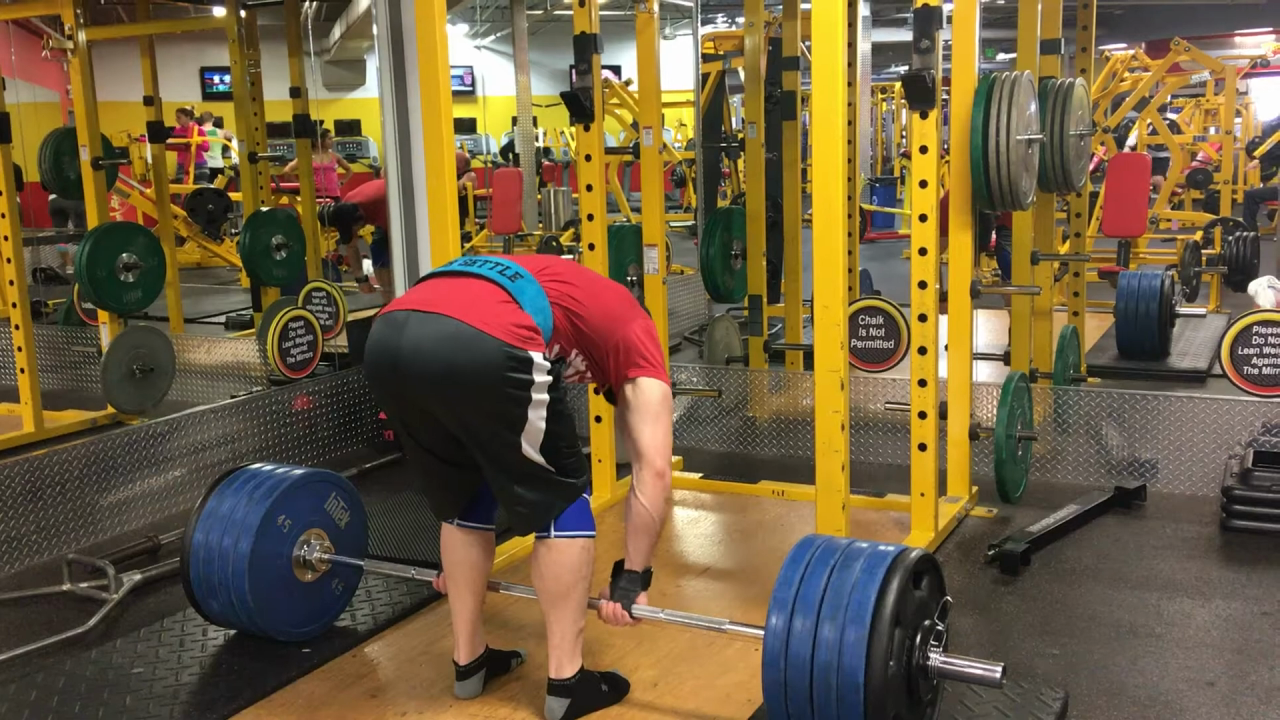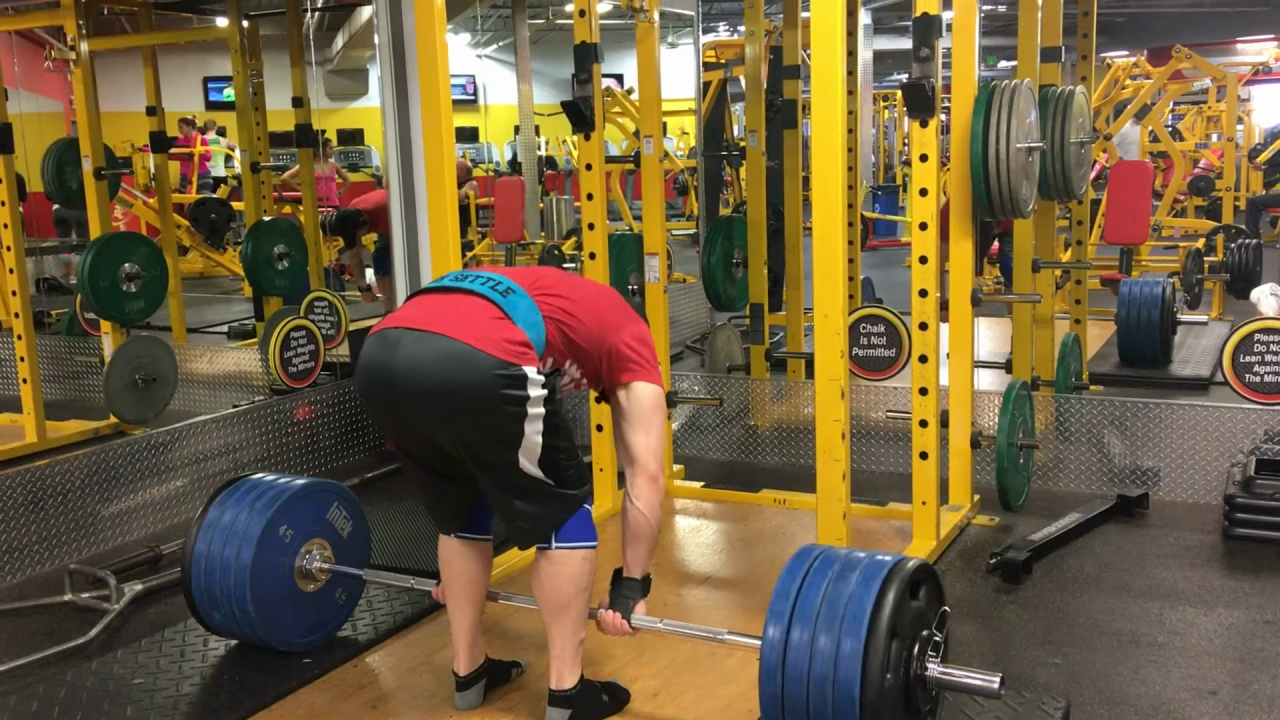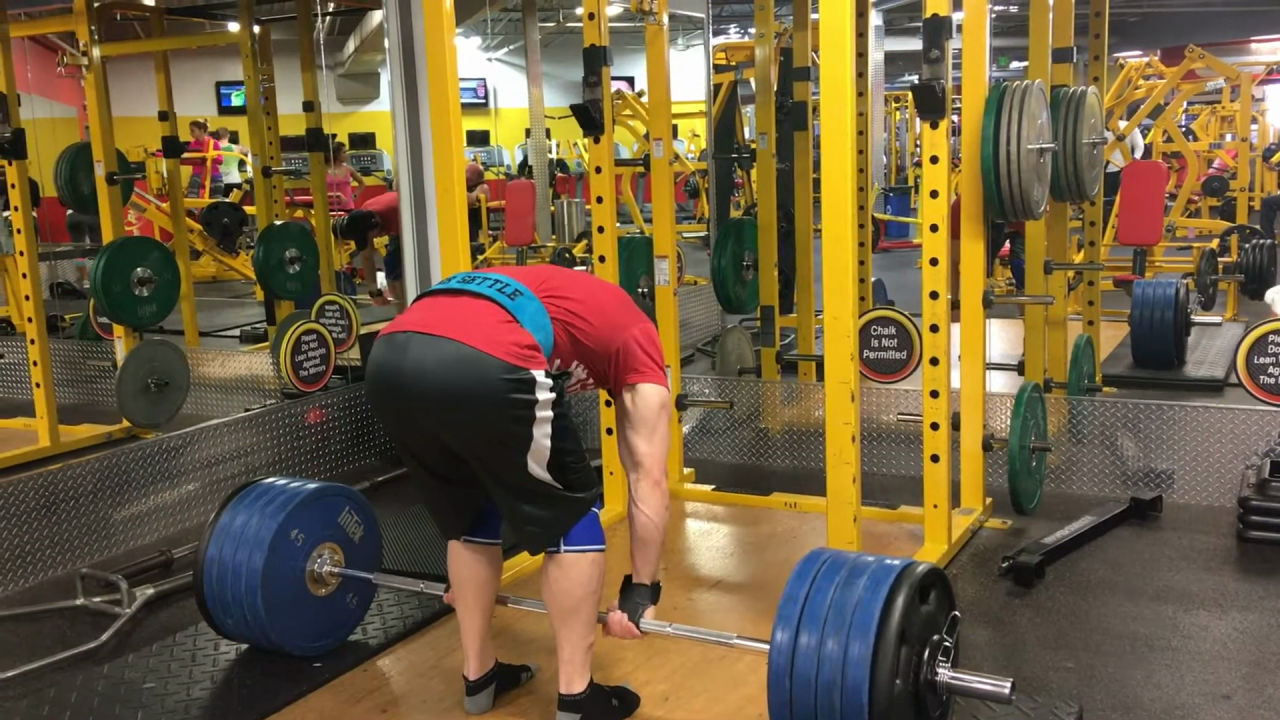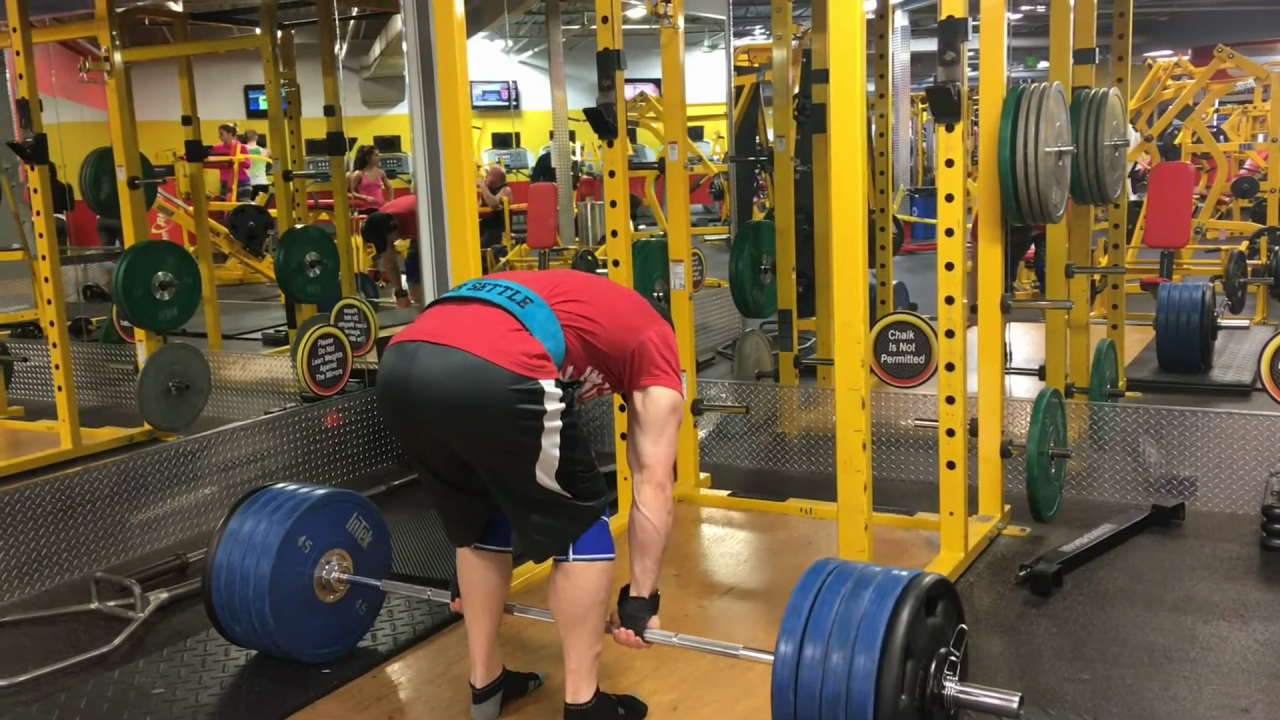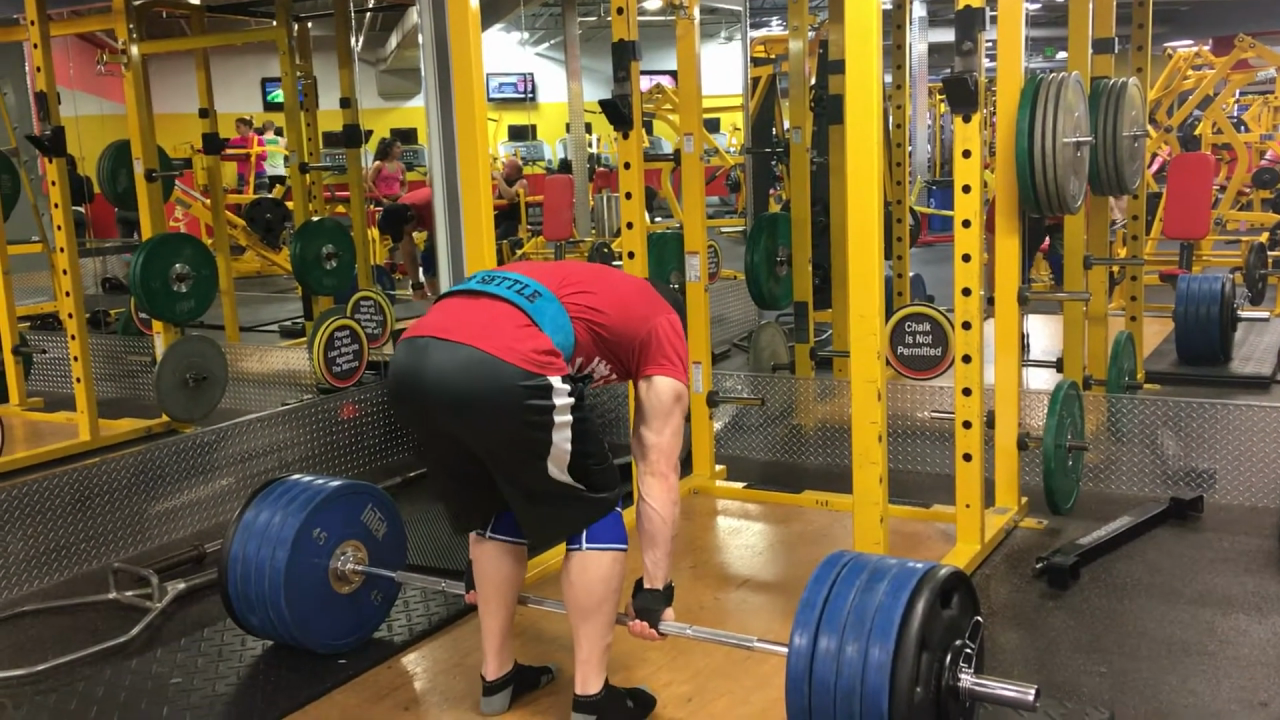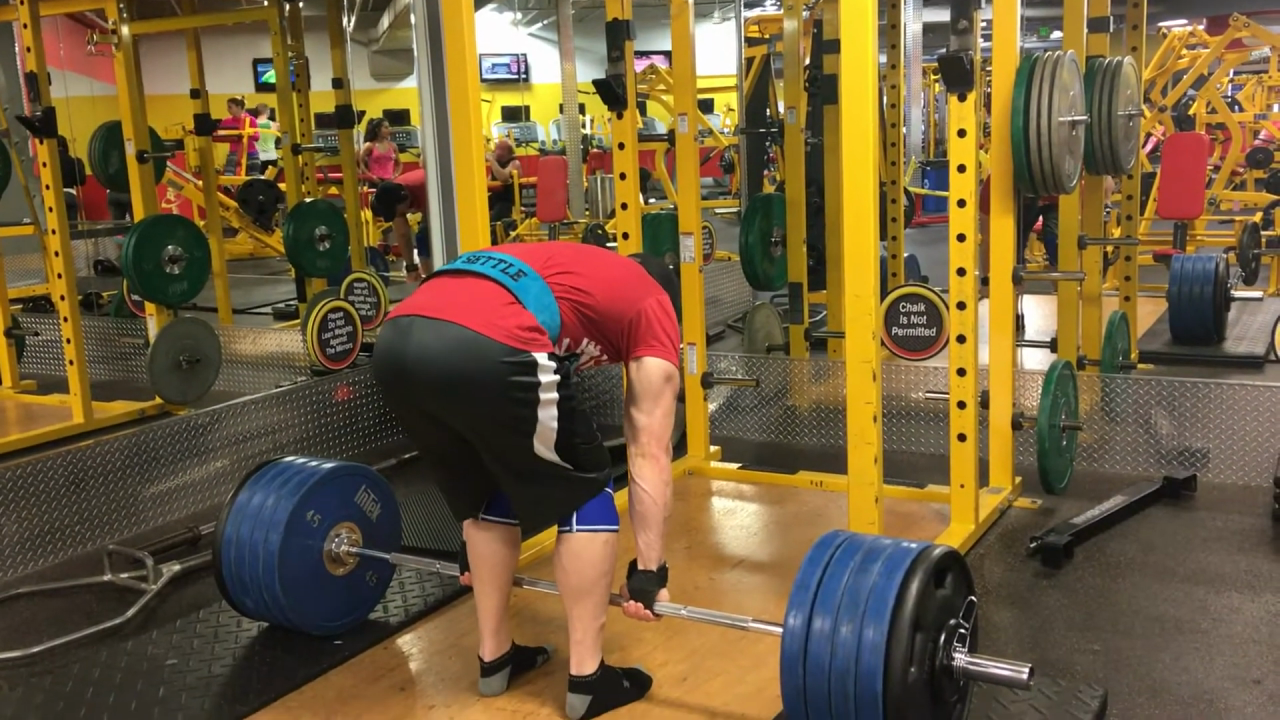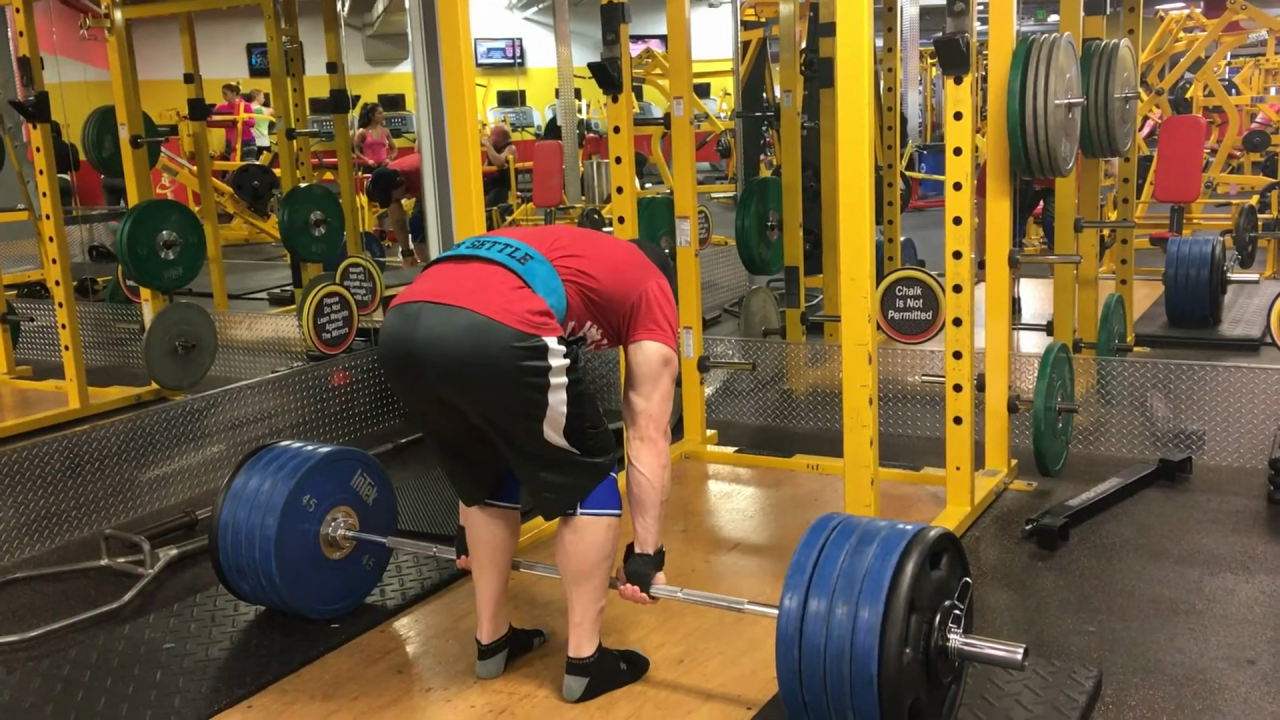
dt=0.7s
person 1, frame 1
right shoulder: (631, 329)
right elbow: (654, 467)
left wrist: (454, 562)
right wrist: (632, 576)
left hip: (388, 337)
right hip: (480, 346)
left knee: (464, 501)
right knee: (561, 503)
left ankle: (468, 661)
right ankle: (566, 683)
person 1, frame 2
right shoulder: (629, 337)
right elbow: (646, 474)
left wrist: (458, 575)
right wrist: (631, 585)
left hip: (381, 354)
right hip: (474, 363)
left knee: (462, 509)
right knee: (562, 512)
left ankle: (469, 671)
person 1, frame 3
right shoulder: (635, 337)
left elbow: (498, 463)
right elbow: (648, 477)
right wrist: (640, 591)
left hip: (389, 358)
right hip: (484, 366)
left knee: (470, 513)
right knee: (571, 517)
left ankle: (479, 676)
person 1, frame 4
right shoulder: (653, 340)
left elbow: (500, 470)
right elbow: (652, 482)
right wrist: (641, 600)
left hip: (401, 365)
right hip: (492, 376)
left knee: (480, 516)
right knee: (579, 524)
left ankle: (486, 684)
person 1, frame 5
right shoulder: (661, 325)
left elbow: (505, 466)
right elbow: (658, 471)
left wrist: (478, 567)
right wrist: (654, 590)
left hip: (412, 358)
right hip: (503, 370)
left knee: (495, 509)
right knee: (592, 514)
left ankle: (497, 676)
person 1, frame 6
right shoulder: (652, 305)
left elbow: (505, 445)
right elbow: (649, 452)
left wrist: (472, 551)
right wrist: (649, 570)
left hip: (396, 341)
right hip: (488, 350)
left knee: (488, 492)
right knee: (583, 495)
left ankle: (495, 657)
right ankle: (588, 678)
person 1, frame 7
right shoulder: (650, 288)
left elbow: (492, 425)
right elbow: (648, 434)
left wrist: (467, 531)
right wrist: (647, 554)
left hip: (403, 327)
right hip: (497, 334)
left knee: (489, 474)
right knee: (589, 479)
left ankle: (492, 641)
right ankle: (585, 663)
